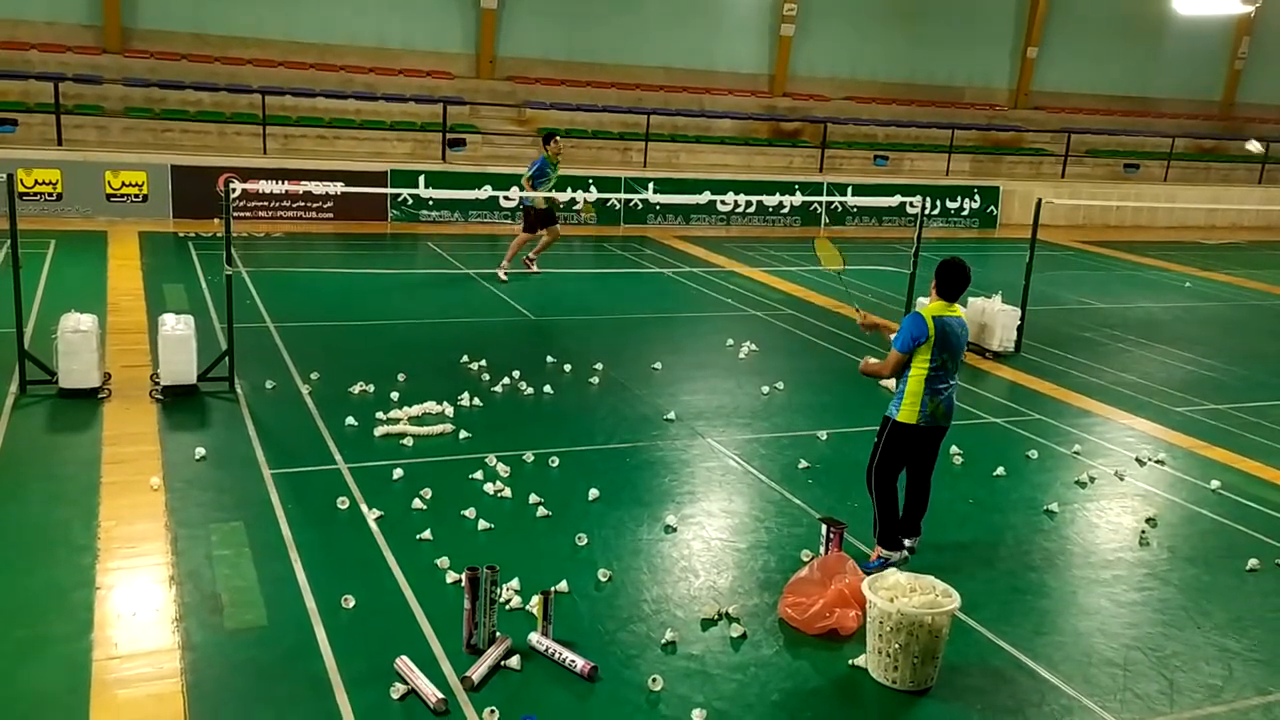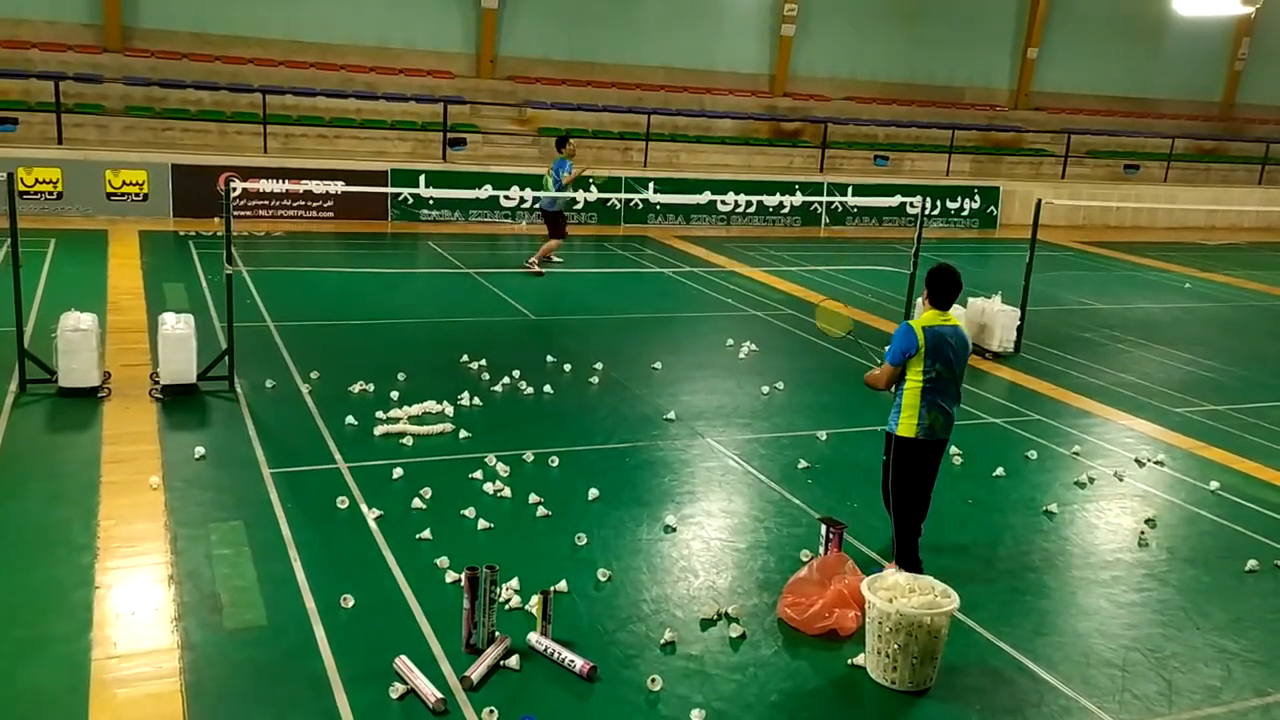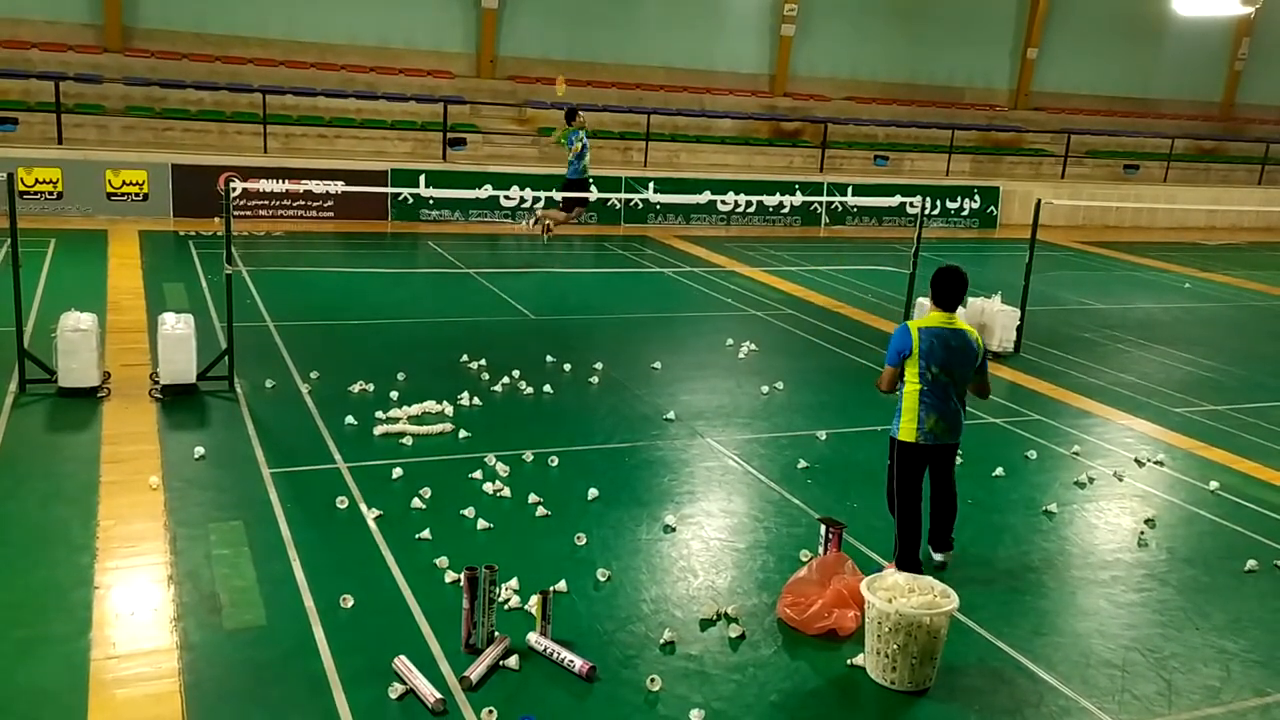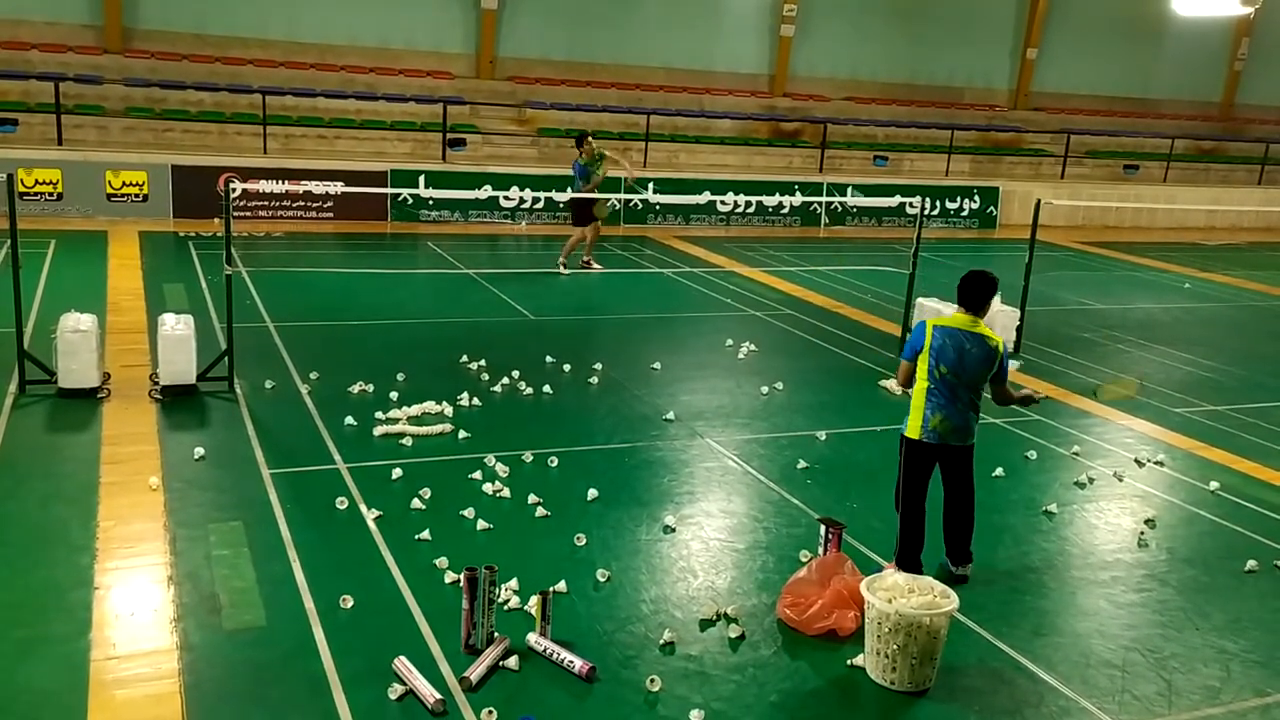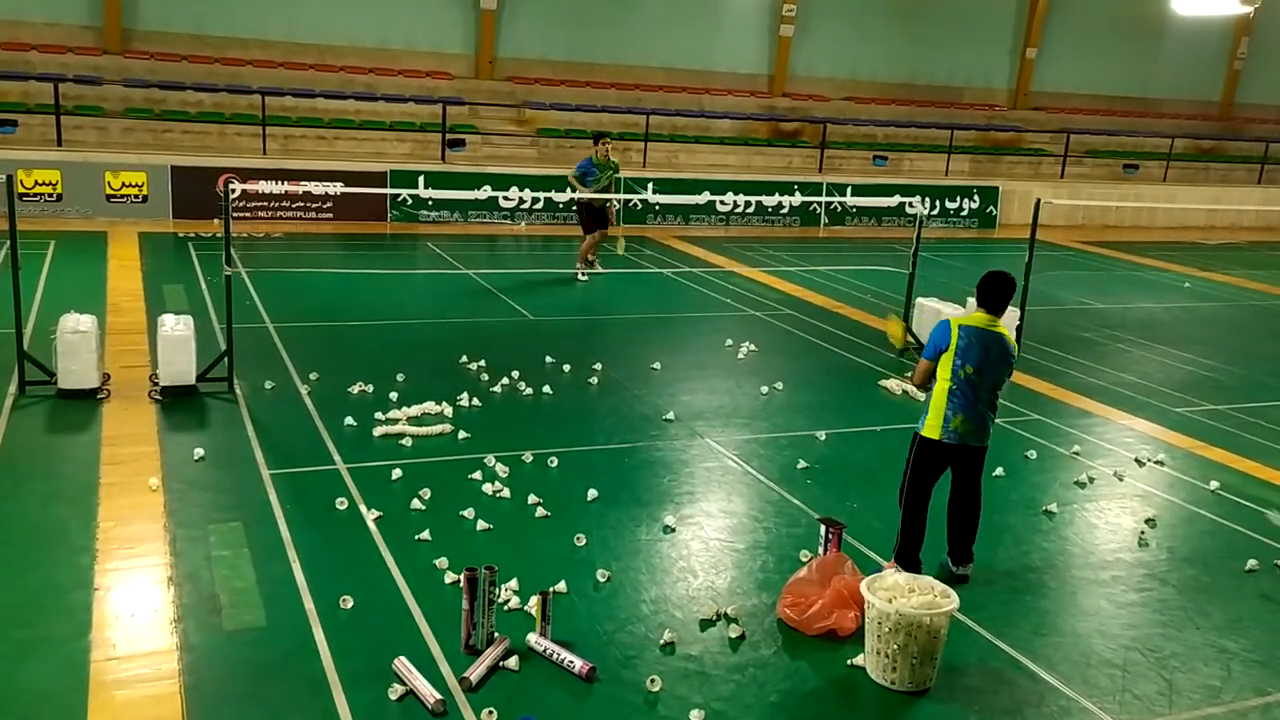
dt=0.3s
person 1, frame 1
left shoulder: (920, 319)
right shoulder: (960, 323)
left elbow: (889, 369)
left wrist: (867, 365)
right wrist: (880, 326)
left hip: (909, 414)
right hip: (940, 416)
left knee: (881, 475)
right knee: (920, 477)
left ankle: (890, 547)
right ankle: (909, 534)
person 1, frame 2
left shoulder: (911, 331)
right shoulder: (961, 334)
left elbow: (884, 382)
left wrist: (869, 377)
left hip: (909, 427)
right hip: (942, 427)
left knee: (897, 494)
right knee: (922, 488)
left ankle: (907, 566)
right ankle: (909, 538)
person 1, frame 3
left shoulder: (908, 332)
right shoulder: (972, 338)
left elbow: (886, 385)
right elbow: (982, 392)
left wrist: (904, 381)
left hip: (913, 432)
right hip: (951, 431)
left knee: (905, 500)
right knee: (944, 490)
left ankle: (908, 568)
right ankle: (941, 547)
person 1, frame 4
left shoulder: (927, 329)
right shoulder: (995, 345)
left elbow: (902, 380)
right elbow: (1002, 398)
right wrist: (1025, 396)
left hip: (922, 431)
right hip: (963, 434)
left knee: (911, 500)
right knee: (960, 498)
left ankle: (907, 567)
right ankle: (959, 562)
person 1, frame 5
left shoulder: (950, 328)
right shoulder: (1009, 346)
left elbow: (920, 379)
left wrist: (918, 374)
left hip: (938, 430)
right hip: (977, 435)
left knee: (914, 496)
right knee: (966, 498)
left ankle: (906, 566)
right ankle: (960, 562)
